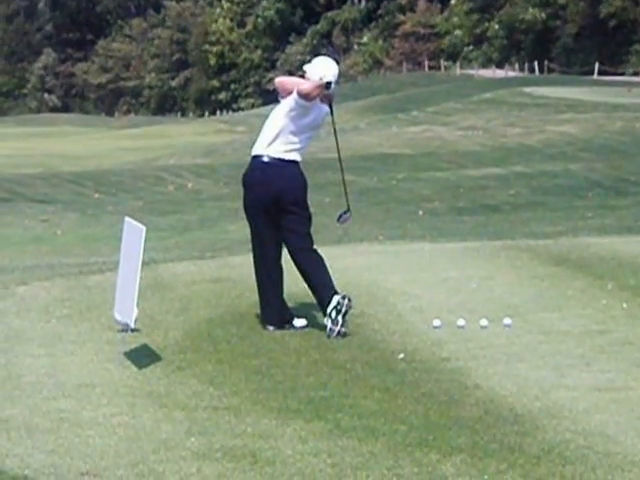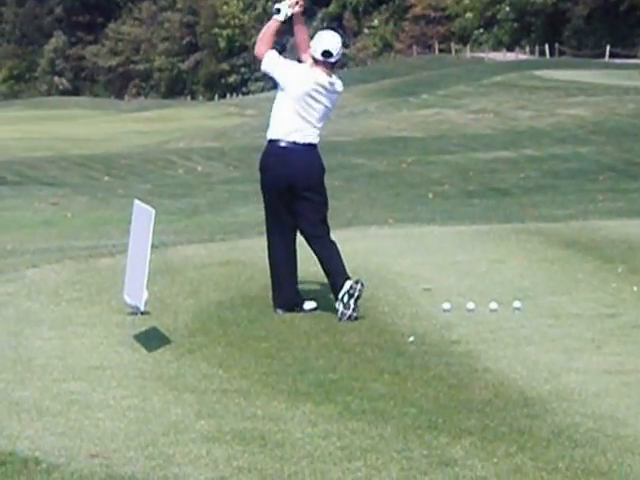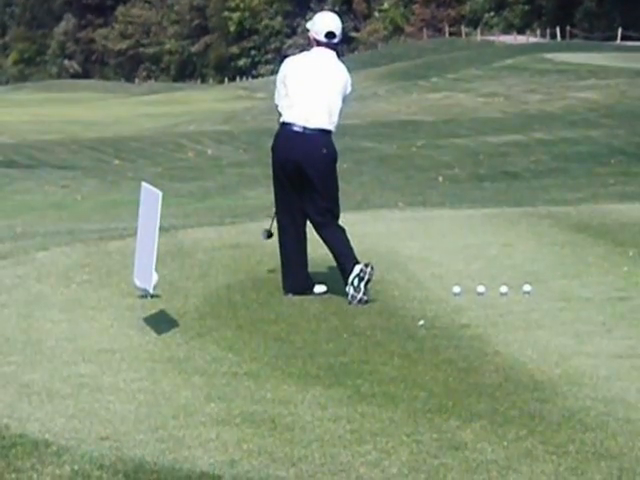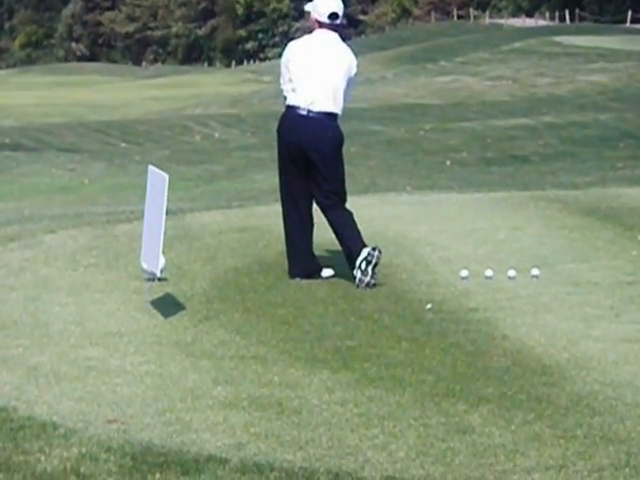
dt=1s
person 1, frame 1
left shoulder: (305, 101)
right shoulder: (322, 110)
left elbow: (304, 89)
right elbow: (280, 82)
left wrist: (318, 84)
right wrist: (323, 89)
left hip: (260, 174)
right hip: (290, 176)
left knee: (266, 249)
right knee: (302, 246)
left ankle: (275, 315)
right ankle: (331, 300)
person 1, frame 2
left shoulder: (294, 74)
right shoulder: (335, 87)
left elbow: (260, 50)
right elbow: (304, 56)
left hip: (276, 157)
right hip: (308, 160)
left knee: (280, 232)
right knee: (317, 231)
left ankle: (286, 298)
right ankle: (343, 284)
person 1, frame 3
left shoulder: (291, 64)
right shoulder: (342, 74)
left elbow: (281, 107)
right elbow: (335, 111)
left hip: (287, 140)
right hip: (319, 144)
left knee: (290, 214)
right knee: (324, 215)
left ankle: (296, 281)
right ankle: (352, 269)
person 1, frame 4
left shoulder: (295, 47)
right shoulder: (346, 56)
left elbow: (286, 88)
right elbow: (343, 98)
left hip: (292, 123)
right hip: (324, 128)
left knee: (295, 197)
right knee: (331, 198)
left ankle: (302, 265)
right ankle: (359, 253)
